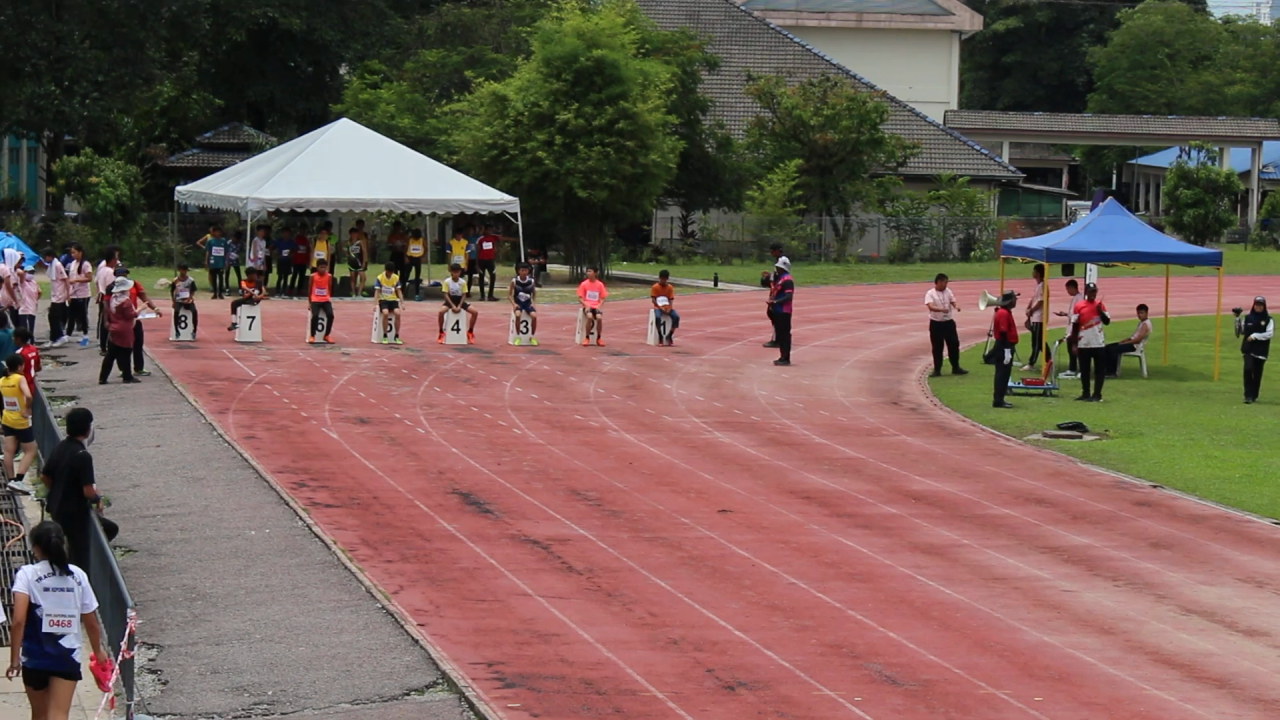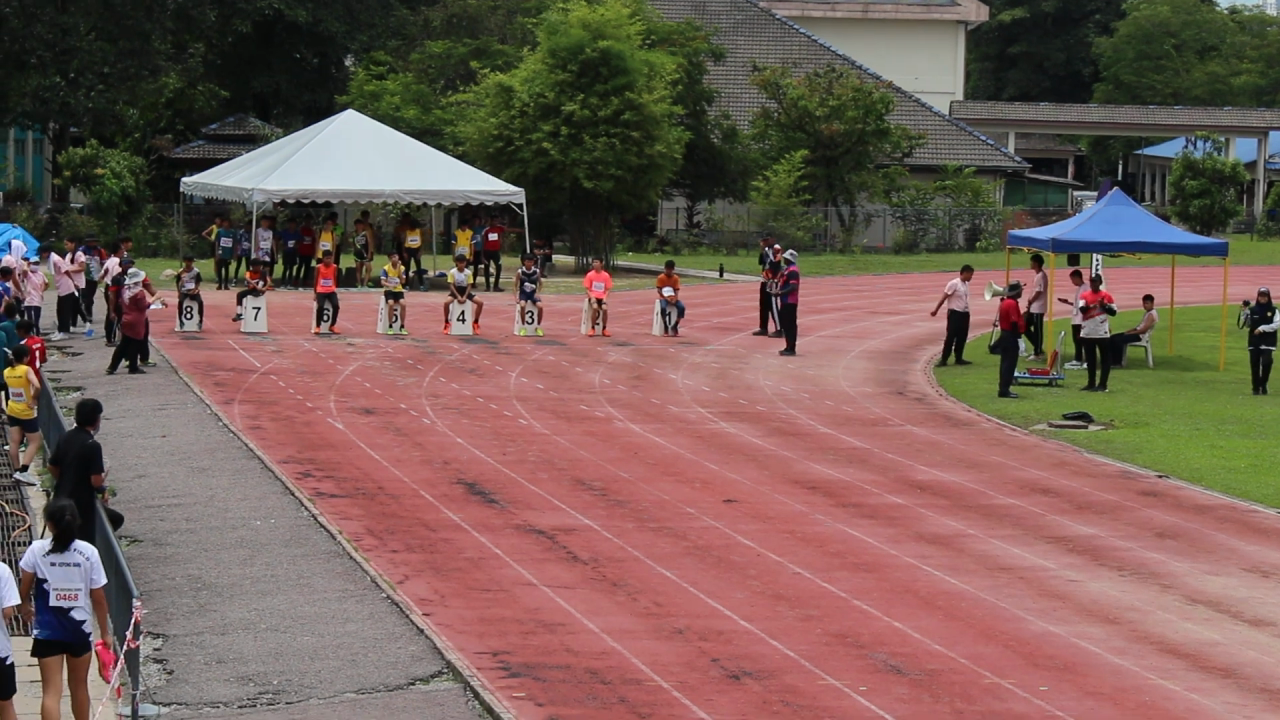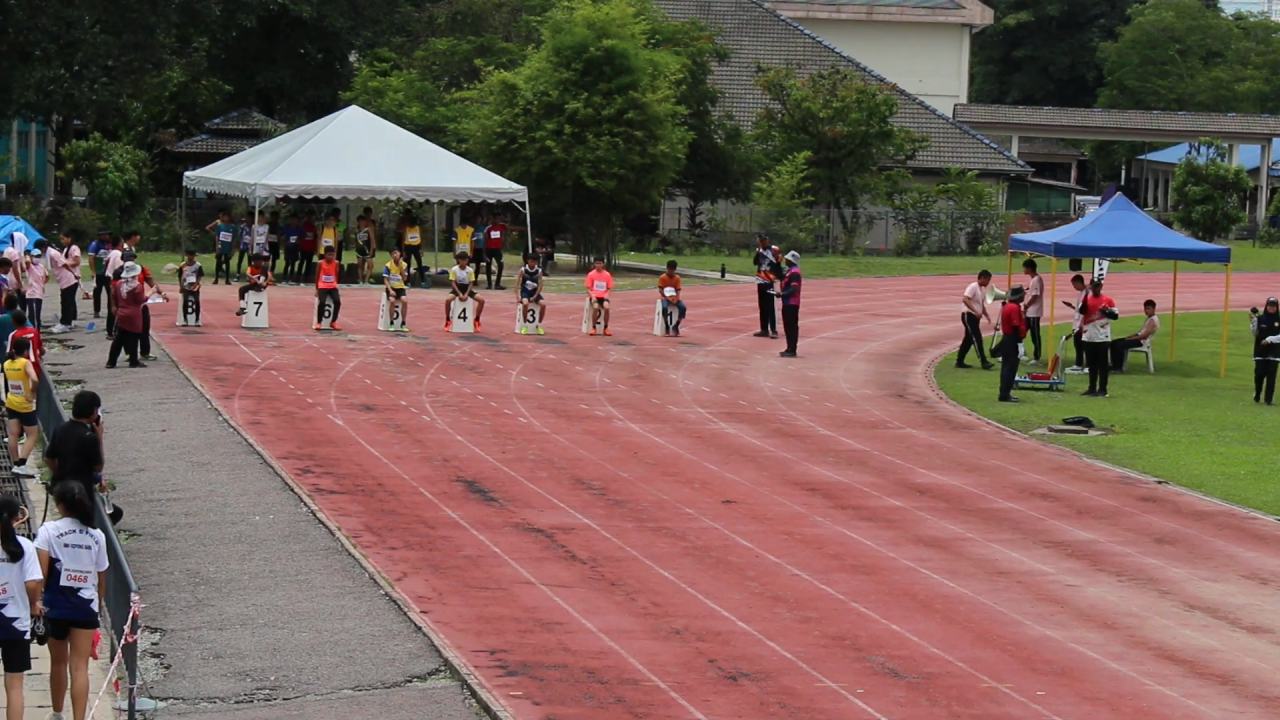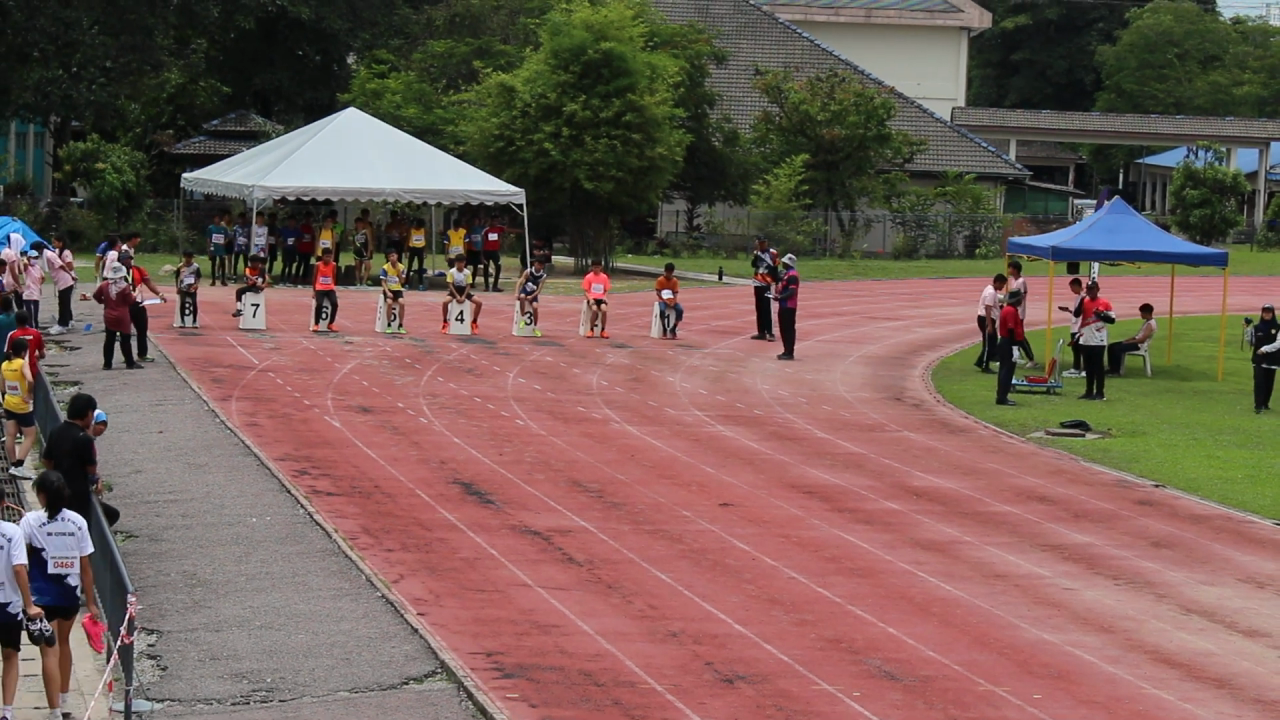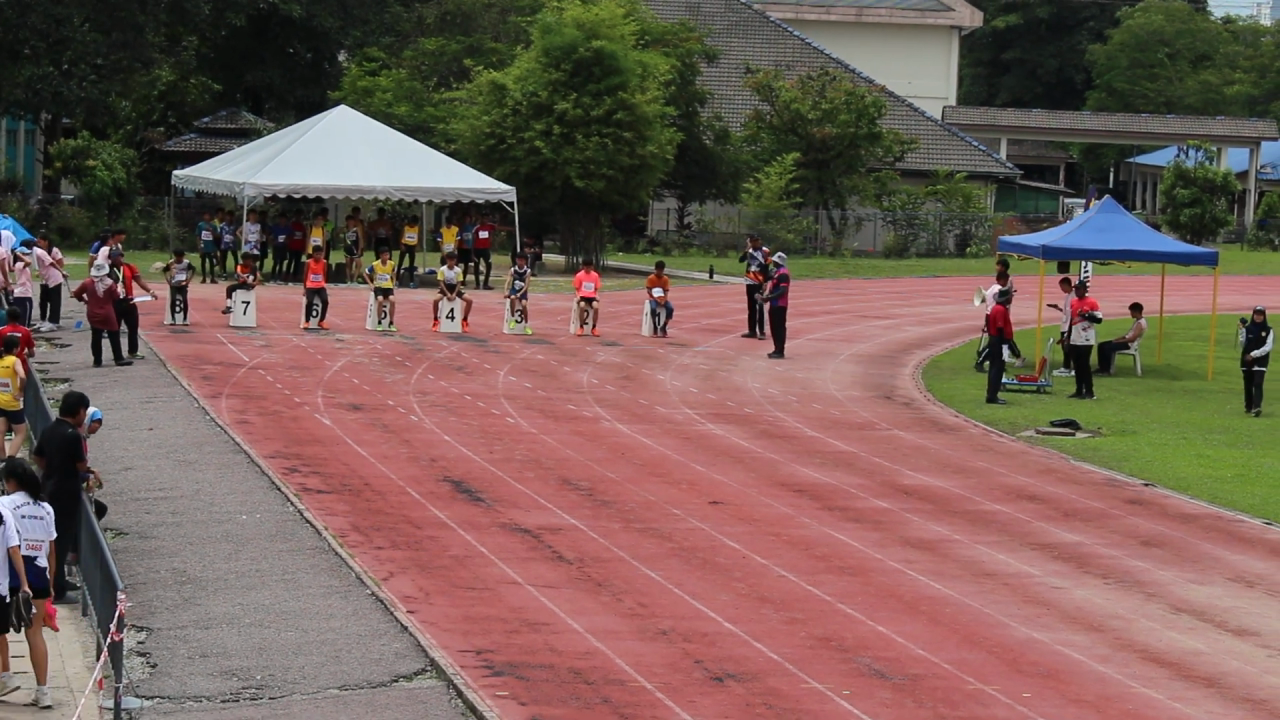
dt=0.5s
person 1, frame 1
left shoulder: (27, 574)
right shoulder: (78, 575)
left elbow: (18, 621)
right elbow: (91, 622)
left wrist: (14, 658)
right wrist: (99, 650)
left hip: (34, 658)
right hip: (68, 658)
person 1, frame 2
left shoulder: (37, 550)
right shoulder: (89, 551)
left elbow: (24, 591)
right elbow: (99, 598)
left wrist: (27, 609)
right wrist: (105, 632)
left hip: (47, 631)
right hip: (79, 630)
left knee: (51, 690)
right knee: (79, 685)
person 1, frame 3
left shoulder: (49, 530)
right shoulder: (96, 535)
left elbow: (41, 572)
right elbow: (100, 580)
left wrist: (35, 601)
right wrist: (96, 605)
left hip: (55, 607)
right hip: (86, 608)
left knee: (58, 663)
right knee: (79, 668)
person 1, frame 4
left shoulder: (31, 520)
right shoulder: (78, 521)
right elbow: (85, 567)
right wrist: (91, 602)
left hip: (43, 596)
right hip: (70, 595)
left knee: (50, 654)
right knee: (63, 644)
person 1, frame 5
right shoulder: (46, 507)
right elbow: (51, 550)
right wrist: (51, 584)
right hip: (38, 578)
right knee: (35, 633)
right ankle: (43, 691)
